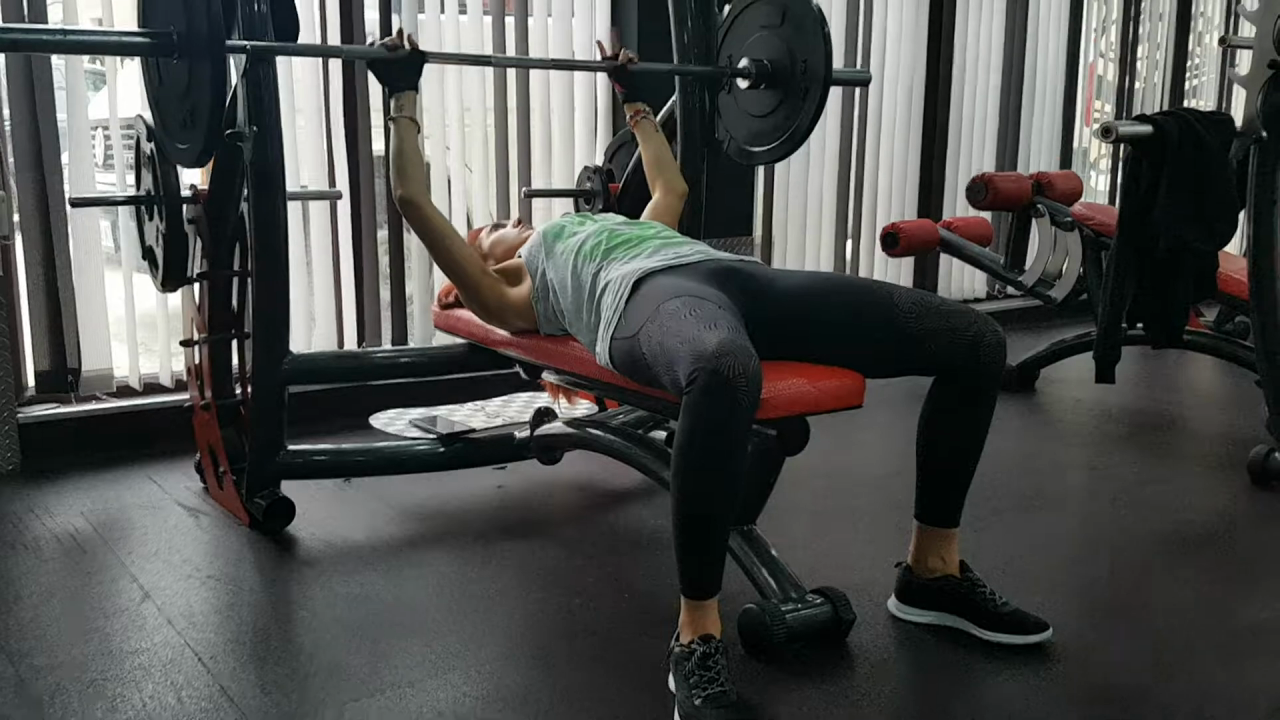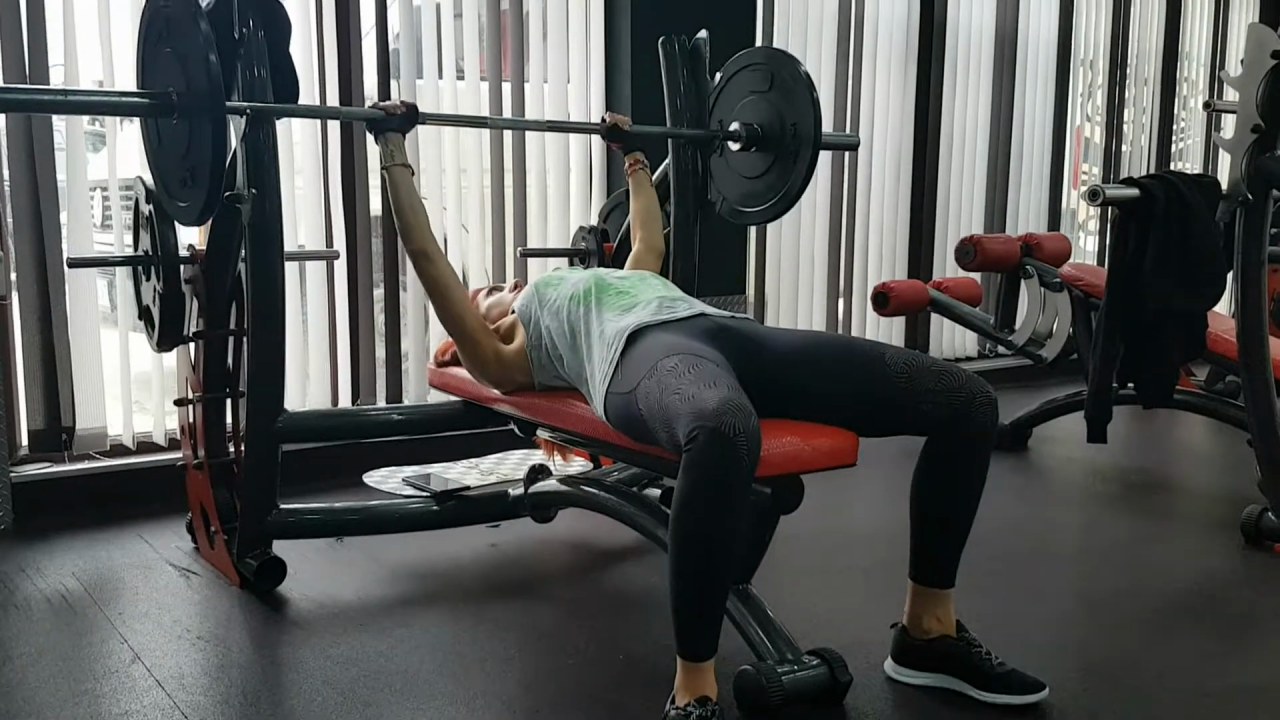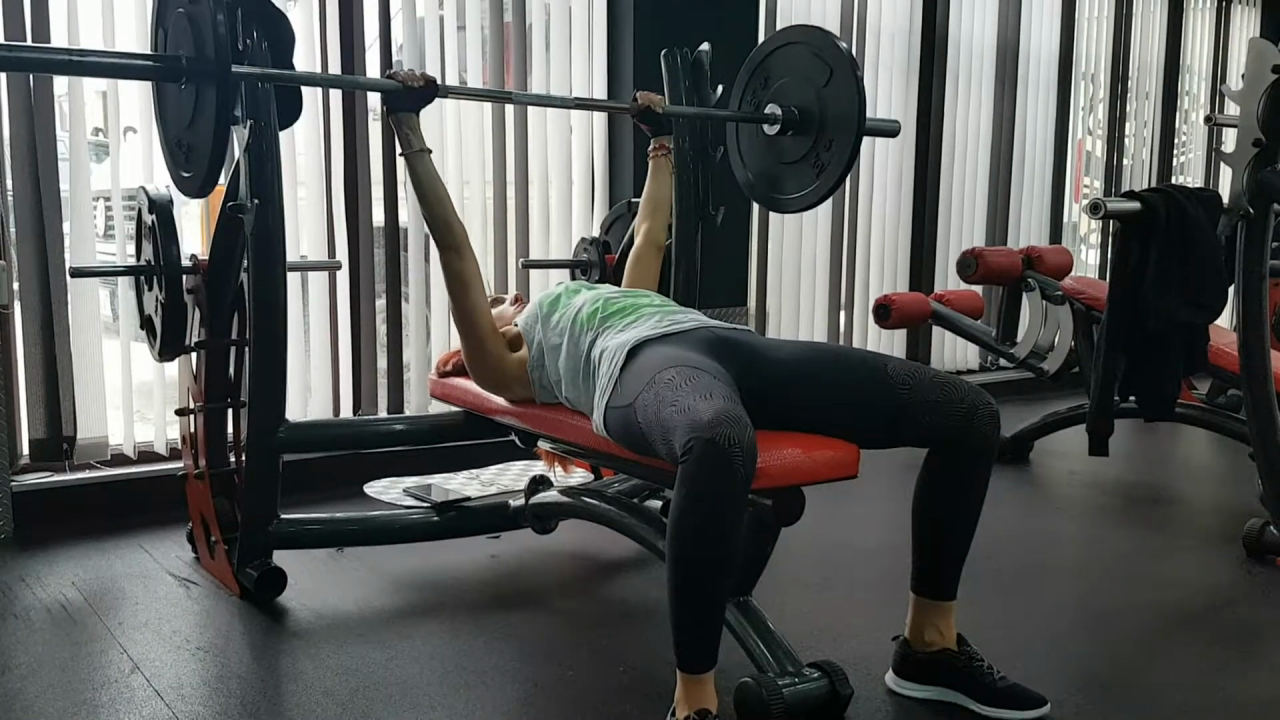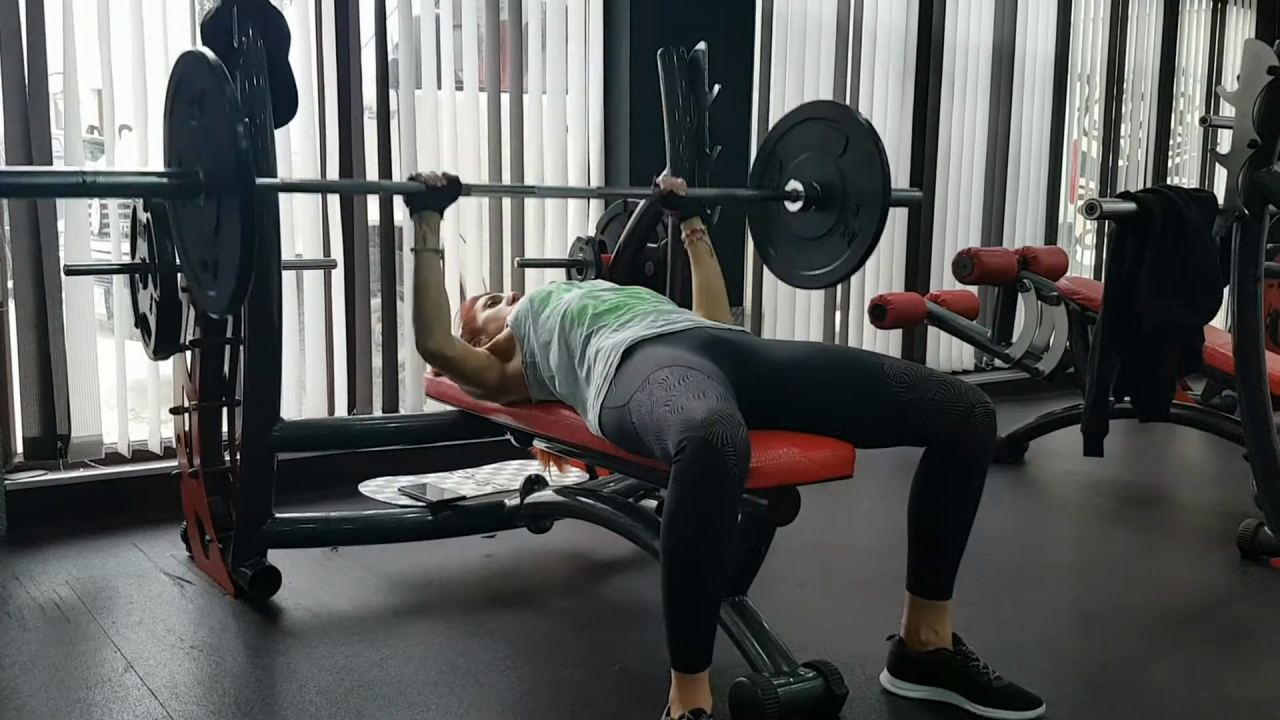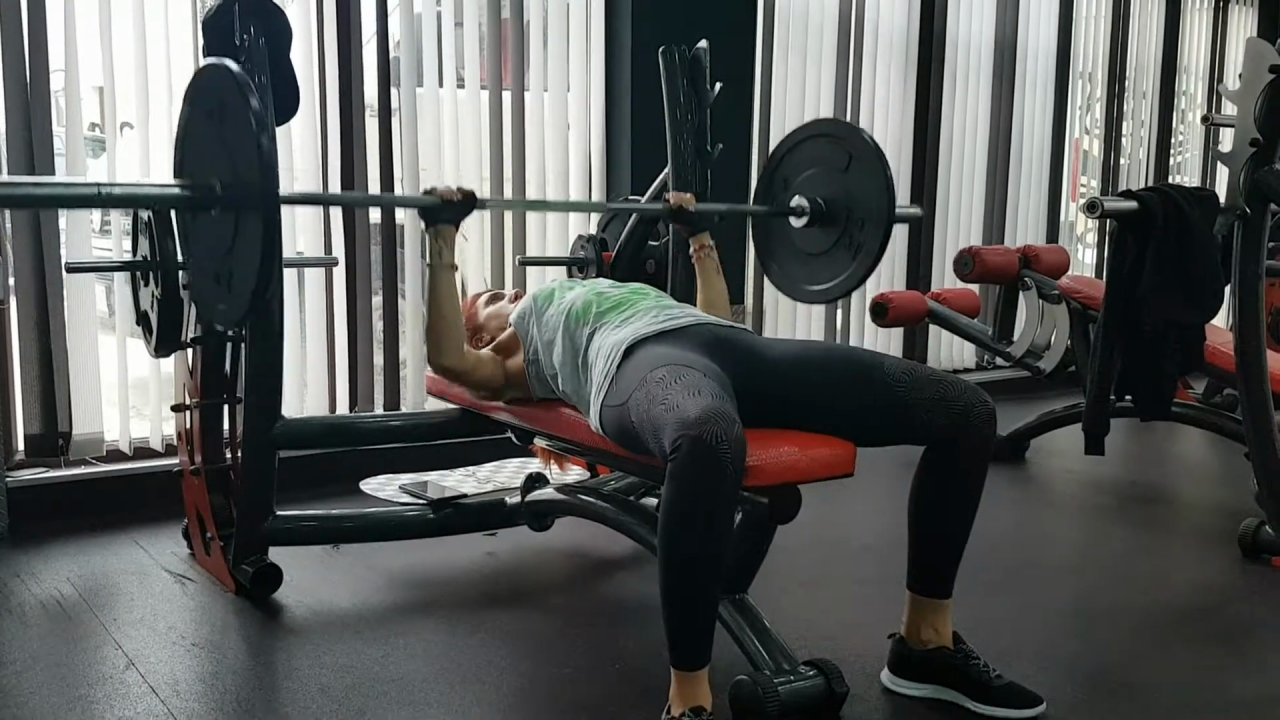
dt=1s
person 1, frame 1
left shoulder: (601, 230)
right shoulder: (512, 297)
left elbow: (672, 188)
right elbow: (415, 203)
left wrist: (633, 101)
right wrist: (402, 94)
left knee: (973, 341)
right knee: (724, 370)
left ankle: (931, 572)
right ankle: (696, 636)
person 1, frame 2
left shoulder: (593, 296)
right shoulder: (505, 358)
left elbow: (650, 246)
right elbow: (426, 256)
left wrist: (633, 155)
right wrist: (393, 148)
left knee: (966, 402)
right knee: (723, 430)
left ankle: (927, 632)
person 1, frame 3
left shoulder: (604, 305)
right shoulder: (507, 368)
left elbow: (650, 239)
right elbow: (453, 248)
left wrist: (660, 141)
right wrist: (409, 129)
left hip: (731, 346)
right hip: (646, 364)
left knee: (968, 414)
right knee: (719, 443)
left ankle: (929, 647)
person 1, frame 4
left shoulder: (591, 297)
right shoulder: (505, 369)
left elbow: (714, 314)
right elbow: (437, 349)
left wrist: (690, 220)
right wrist: (427, 223)
left hip: (726, 351)
left knee: (965, 414)
right knee: (711, 441)
left ankle: (925, 647)
person 1, frame 5
left shoulder: (591, 305)
right shoulder: (507, 366)
left elbow: (717, 321)
right elbow: (447, 359)
left wrist: (700, 238)
right wrist: (442, 237)
left knee: (966, 413)
right knee: (708, 439)
left ankle: (925, 645)
